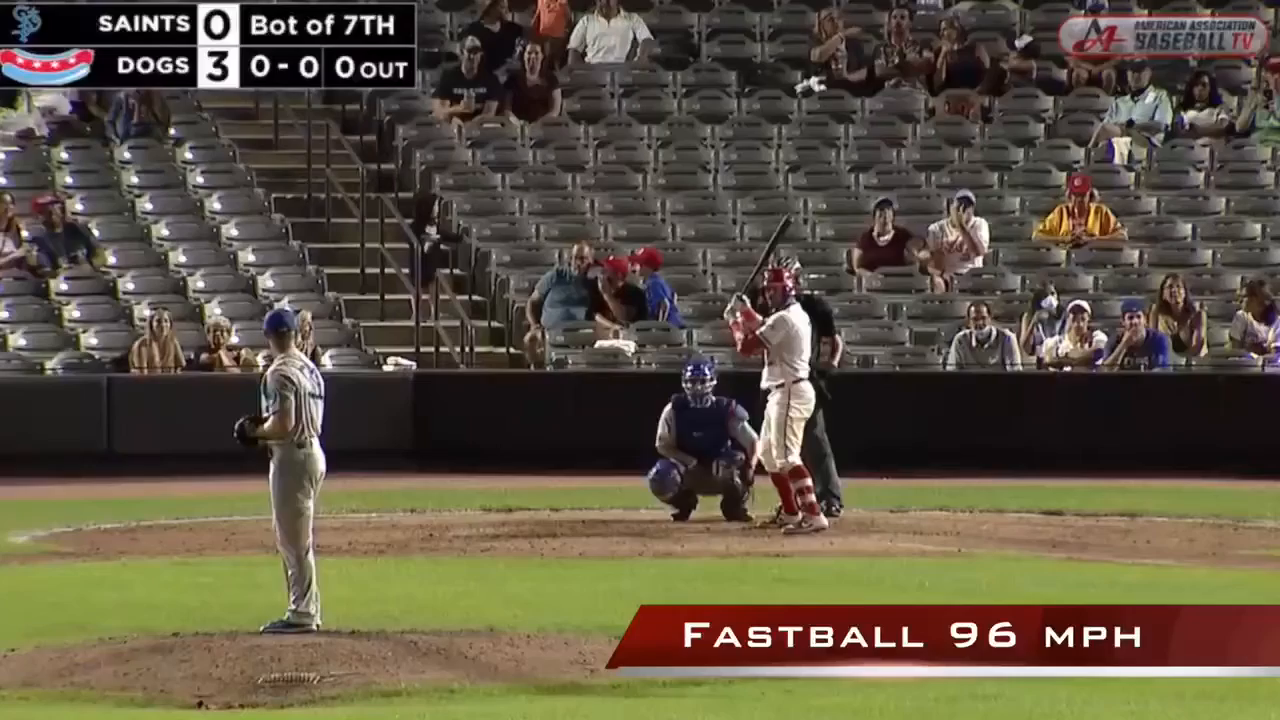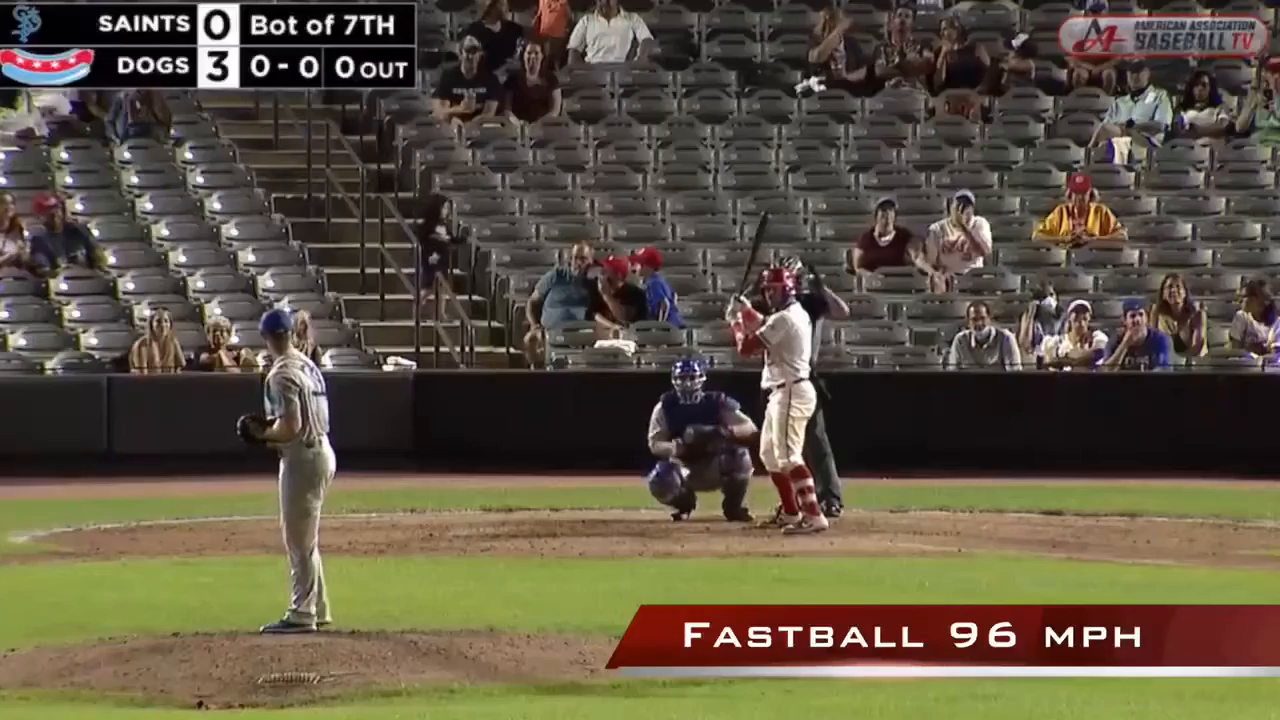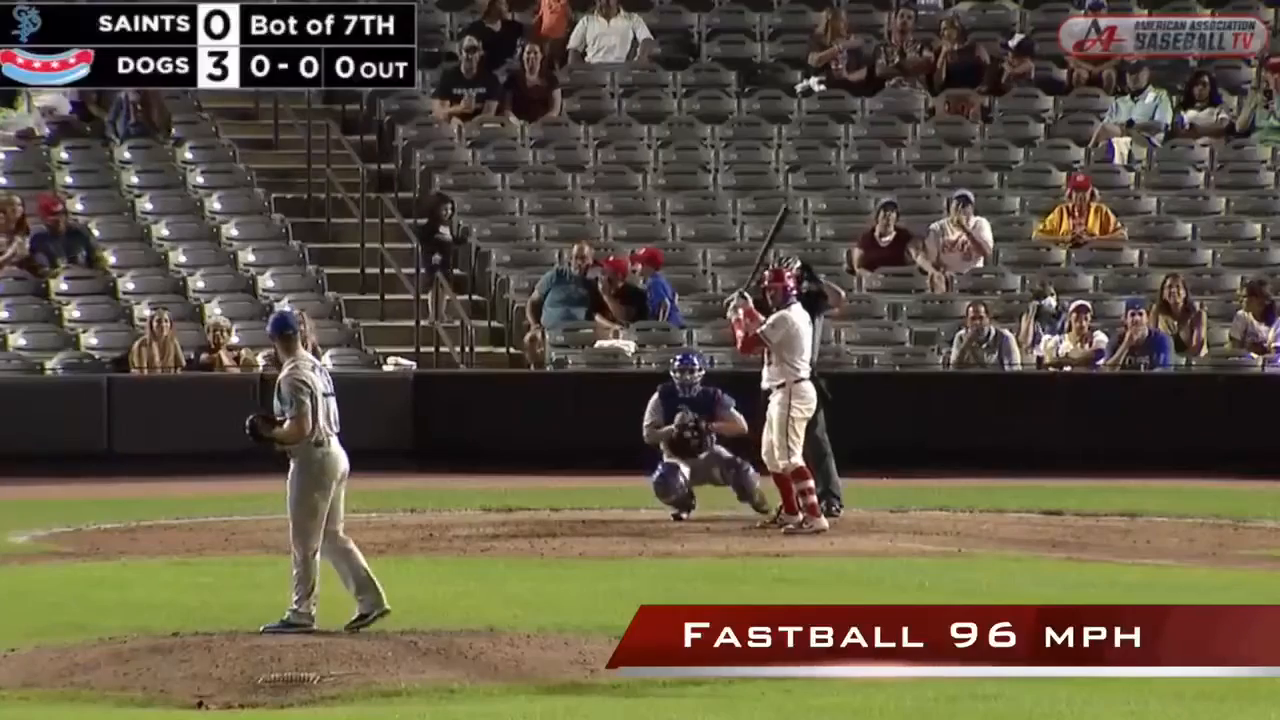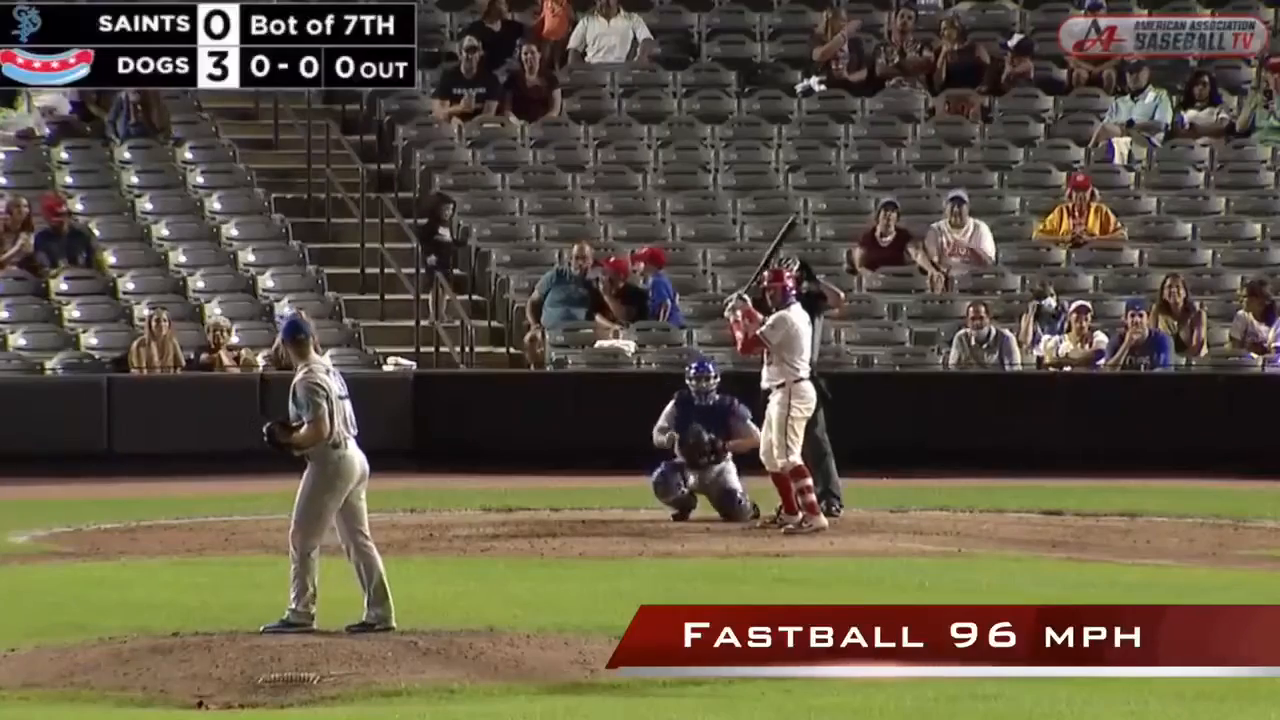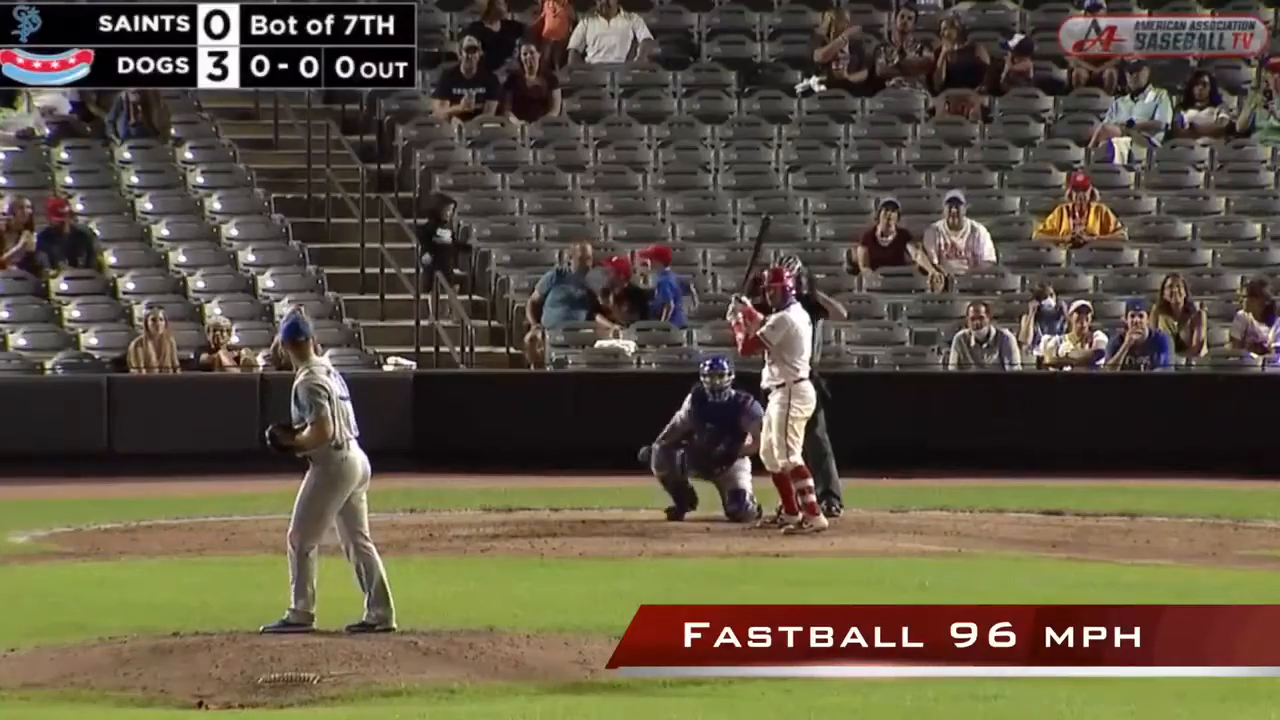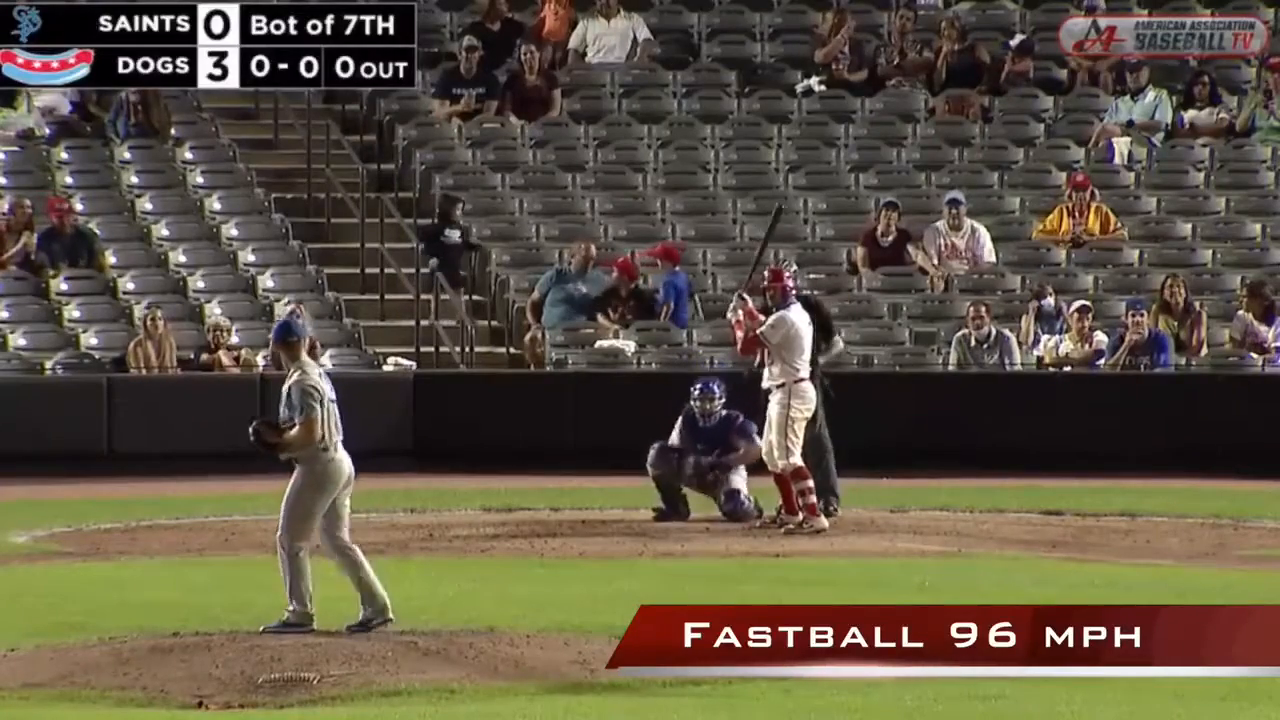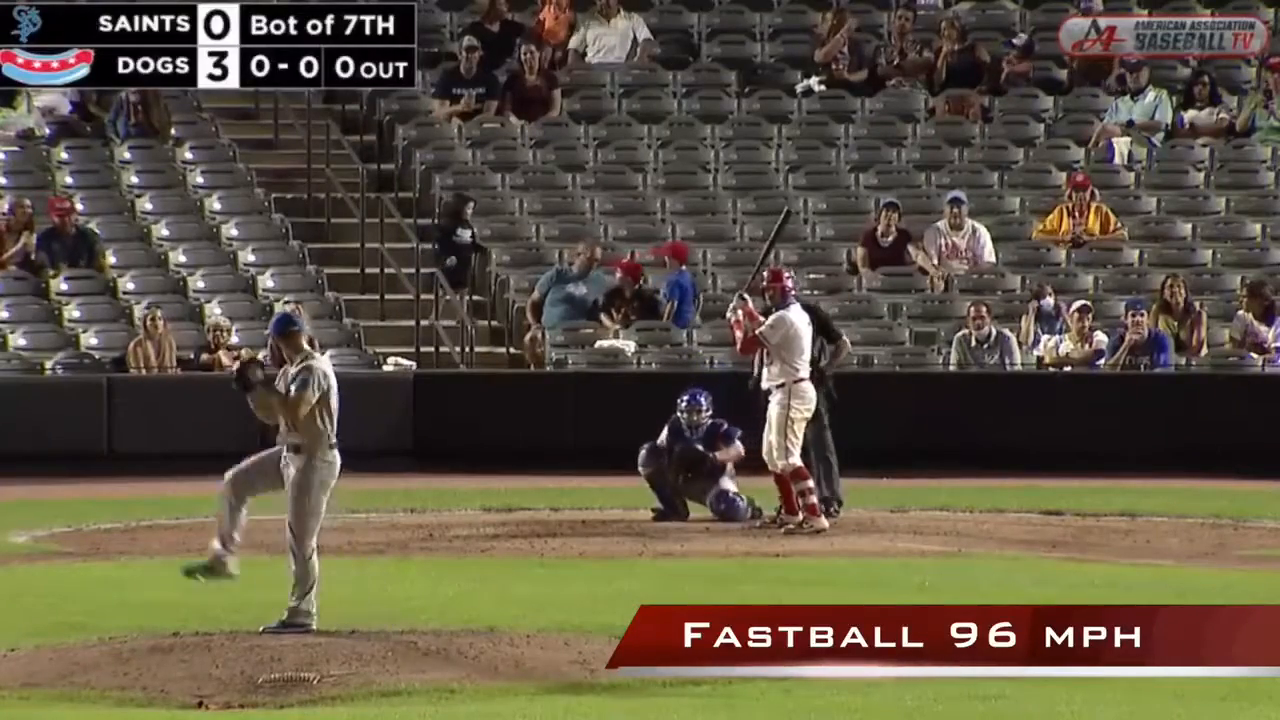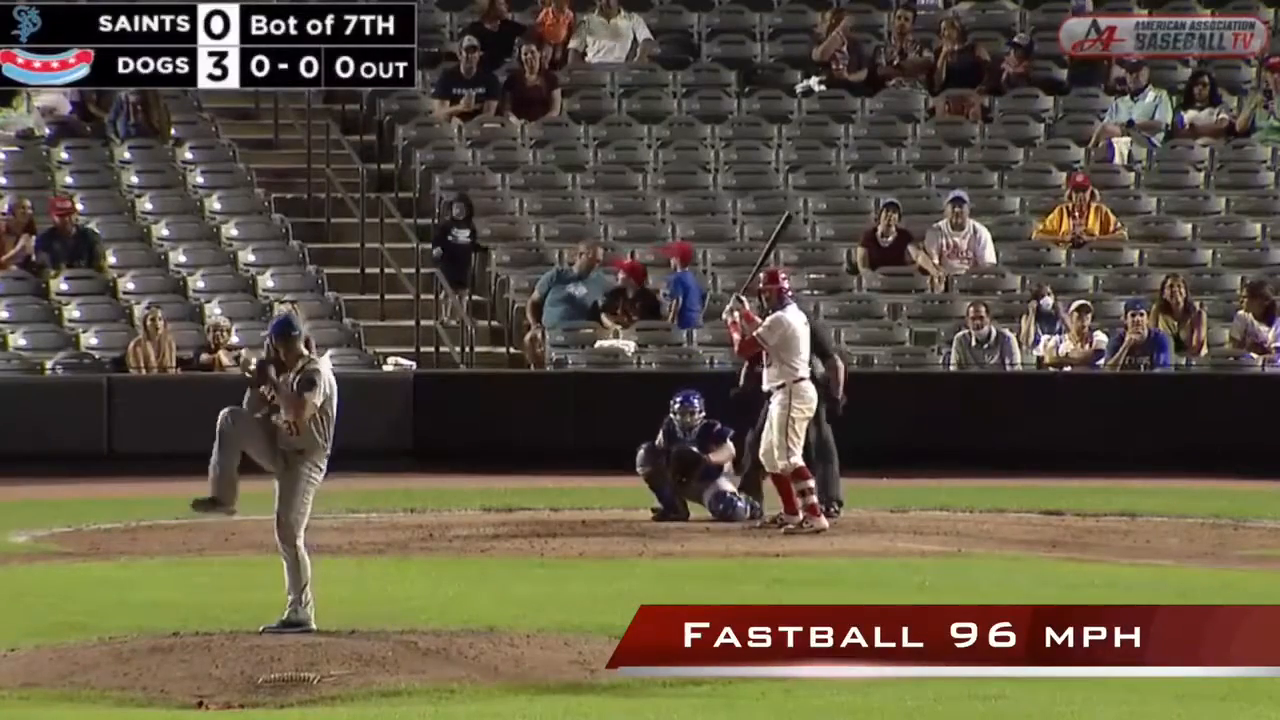
dt=0.3s
person 1, frame 1
left shoulder: (279, 371)
right shoulder: (310, 368)
left elbow: (283, 424)
left wrist: (257, 432)
right wrist: (267, 428)
left hip: (293, 458)
right hip: (312, 453)
left knee: (294, 539)
right knee: (290, 536)
left ankle: (301, 614)
right ankle: (307, 610)
person 1, frame 2
left shoulder: (281, 374)
right shoulder: (309, 366)
left elbow: (290, 427)
left wrist: (263, 433)
right wrist: (272, 428)
left hip: (303, 459)
right hip: (320, 453)
left knee: (299, 540)
right knee: (300, 537)
left ankle: (302, 614)
right ankle: (316, 607)
person 1, frame 3
left shoulder: (292, 375)
right shoulder: (317, 367)
left elbow: (301, 428)
left wrist: (272, 432)
right wrist: (280, 427)
left hip: (313, 460)
right hip: (334, 454)
left knee: (304, 542)
right knee: (332, 536)
left ankle: (301, 615)
right ankle: (371, 600)
person 1, frame 4
left shoulder: (307, 379)
right shoulder: (329, 370)
left elbow: (319, 431)
left wrist: (289, 438)
right wrist: (295, 431)
left hip: (330, 463)
right hip: (353, 458)
left knee: (303, 539)
right knee: (358, 539)
left ankle: (301, 614)
right ankle: (380, 613)
person 1, frame 5
left shoulder: (308, 381)
right shoulder: (329, 371)
left elbow: (322, 432)
left wrist: (292, 441)
right wrist: (297, 434)
left hip: (333, 465)
right hip: (355, 459)
left knee: (301, 539)
right knee: (358, 540)
left ankle: (301, 615)
right ankle: (380, 614)
person 1, frame 6
left shoulder: (300, 382)
right shoulder: (316, 373)
left elbow: (311, 433)
left wrist: (278, 439)
right wrist: (283, 433)
left hip: (319, 466)
right hip: (339, 462)
left knee: (290, 540)
right knee: (338, 541)
left ankle: (300, 615)
right ankle: (376, 608)
person 1, frame 7
left shoulder: (313, 368)
right shoulder: (288, 370)
left elbow: (292, 410)
right elbow: (267, 414)
left wrist: (261, 385)
right wrist: (252, 387)
left hip: (316, 460)
right hip: (289, 454)
left knee: (301, 538)
right knee: (233, 483)
left ankle: (301, 615)
right ankle: (223, 559)
person 1, frame 8
left shoulder: (315, 372)
right shoulder: (280, 371)
left elbow: (299, 412)
right elbow: (253, 410)
left wrist: (272, 381)
right wrist: (260, 383)
left hip: (305, 461)
right hip: (277, 449)
left knee: (289, 535)
right knee: (232, 418)
left ankle: (300, 615)
right ankle: (223, 497)
person 2, frame 1
left shoulder: (784, 318)
right shoulder: (796, 314)
left elbow: (746, 347)
right elbow: (765, 330)
left wrist: (734, 320)
right wrist: (746, 311)
left hip: (790, 394)
right hip: (782, 393)
left knee: (786, 457)
right knee: (769, 455)
left ankle: (814, 516)
right ankle: (791, 513)
person 2, frame 2
left shoulder: (784, 318)
right shoulder: (796, 314)
left elbow: (746, 347)
right elbow: (766, 330)
left wrist: (736, 320)
right wrist: (747, 311)
left hip: (791, 393)
right hip: (783, 393)
left knee: (788, 456)
right knee: (770, 455)
left ankle: (814, 516)
right ankle: (791, 513)
person 2, frame 3
left shoulder: (784, 317)
right shoulder: (797, 314)
left elbow: (745, 345)
right elbow: (766, 330)
left wrist: (737, 317)
right wrist: (748, 310)
left hip: (791, 394)
right hip: (783, 394)
left knee: (789, 457)
right knee: (772, 456)
left ankle: (815, 518)
right ankle: (791, 513)
person 2, frame 4
left shoulder: (784, 317)
right shoulder: (797, 314)
left elbow: (746, 346)
right elbow: (766, 330)
left wrist: (735, 318)
right wrist: (747, 310)
left hip: (791, 393)
right hip: (783, 393)
left knee: (787, 457)
right knee: (770, 455)
left ankle: (814, 516)
right ankle: (791, 513)
person 2, frame 5
left shoulder: (785, 318)
right shoulder: (797, 314)
left elbow: (746, 348)
right elbow: (766, 328)
left wrist: (736, 321)
right wrist: (747, 310)
left hip: (790, 394)
right hip: (782, 393)
left knee: (788, 456)
right knee: (770, 455)
left ankle: (814, 516)
right ankle: (791, 513)
person 2, frame 6
left shoulder: (784, 318)
right shoulder: (798, 315)
left elbow: (745, 347)
right elbow: (767, 330)
left wrist: (737, 319)
right wrist: (748, 309)
left hip: (790, 394)
right hip: (784, 393)
left knee: (788, 457)
right knee: (772, 455)
left ankle: (814, 517)
right ankle: (791, 513)
person 2, frame 7
left shoulder: (783, 318)
right shoulder: (797, 314)
left elbow: (744, 347)
right elbow: (767, 333)
left wrist: (736, 319)
right wrist: (748, 311)
left hip: (790, 394)
right hip: (786, 393)
left knee: (787, 457)
right knee: (773, 455)
left ankle: (814, 516)
right ankle: (791, 513)
person 2, frame 8
left shoulder: (780, 319)
right shoulder: (794, 315)
left elbow: (743, 349)
right elbow: (765, 335)
left wrist: (732, 320)
right wrist: (745, 313)
left hip: (792, 394)
right hip: (787, 394)
left knee: (789, 457)
right knee: (770, 456)
left ankle: (815, 516)
right ankle: (792, 513)
